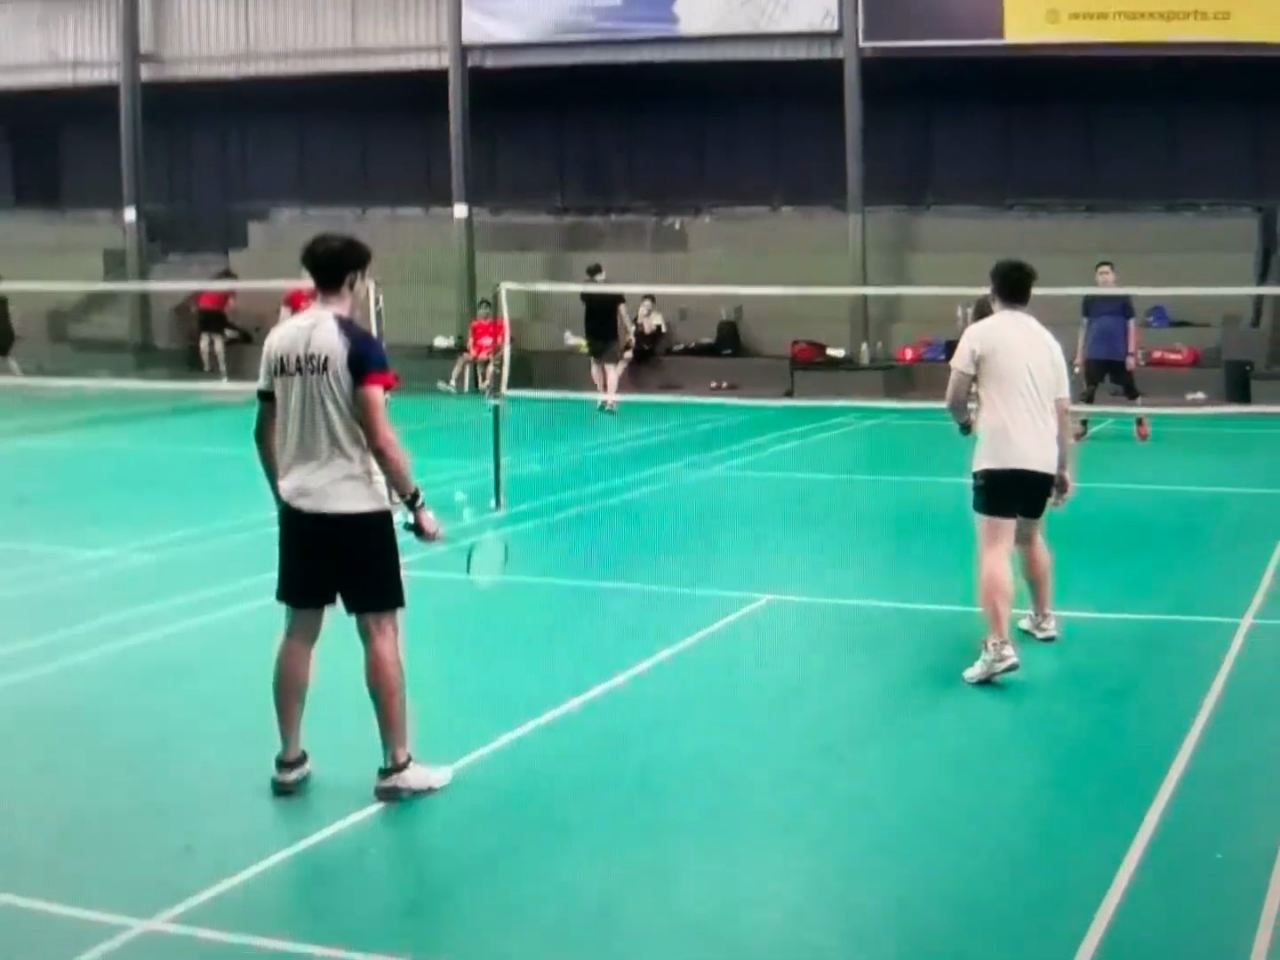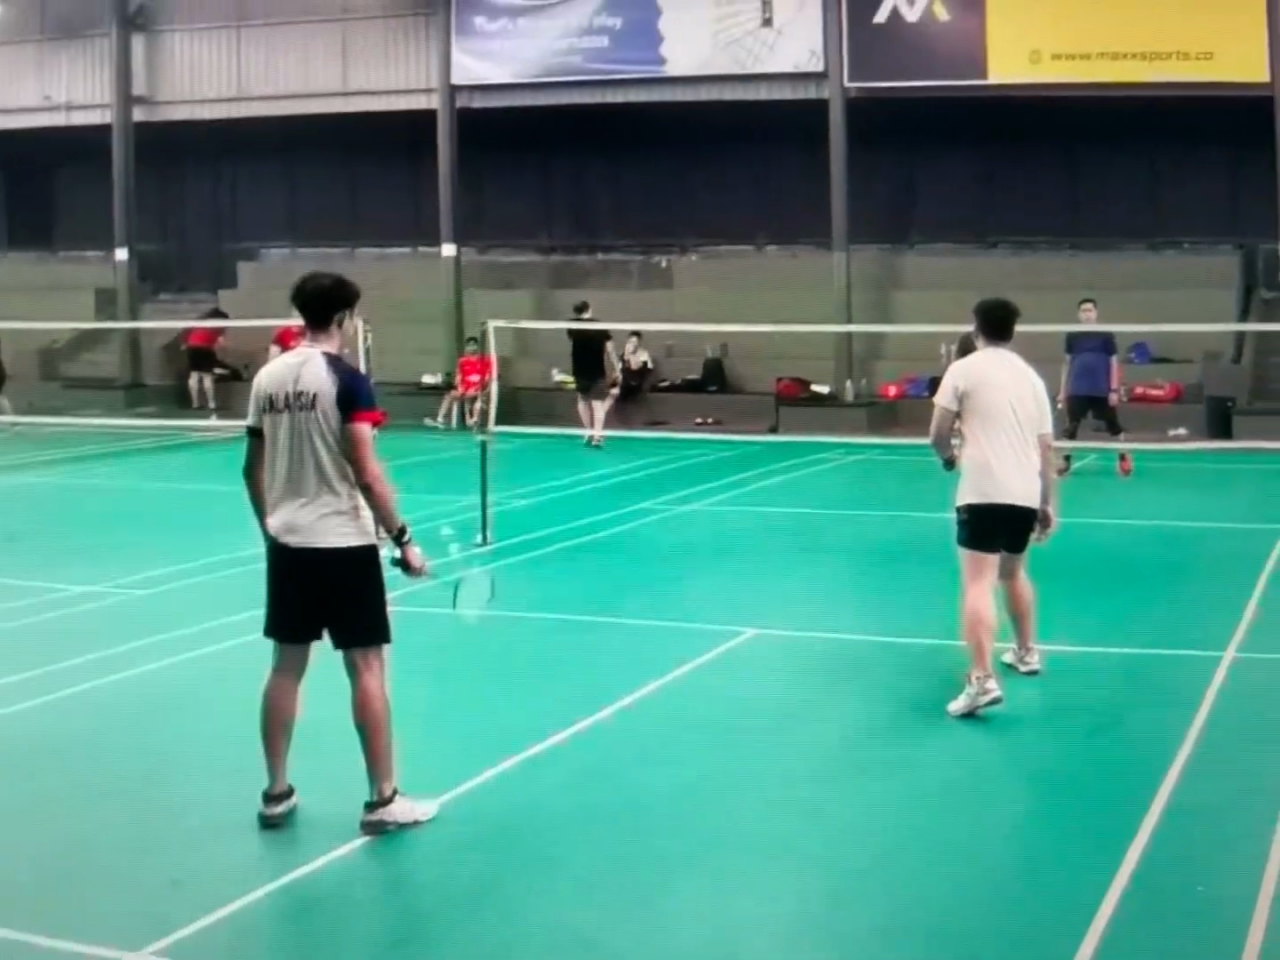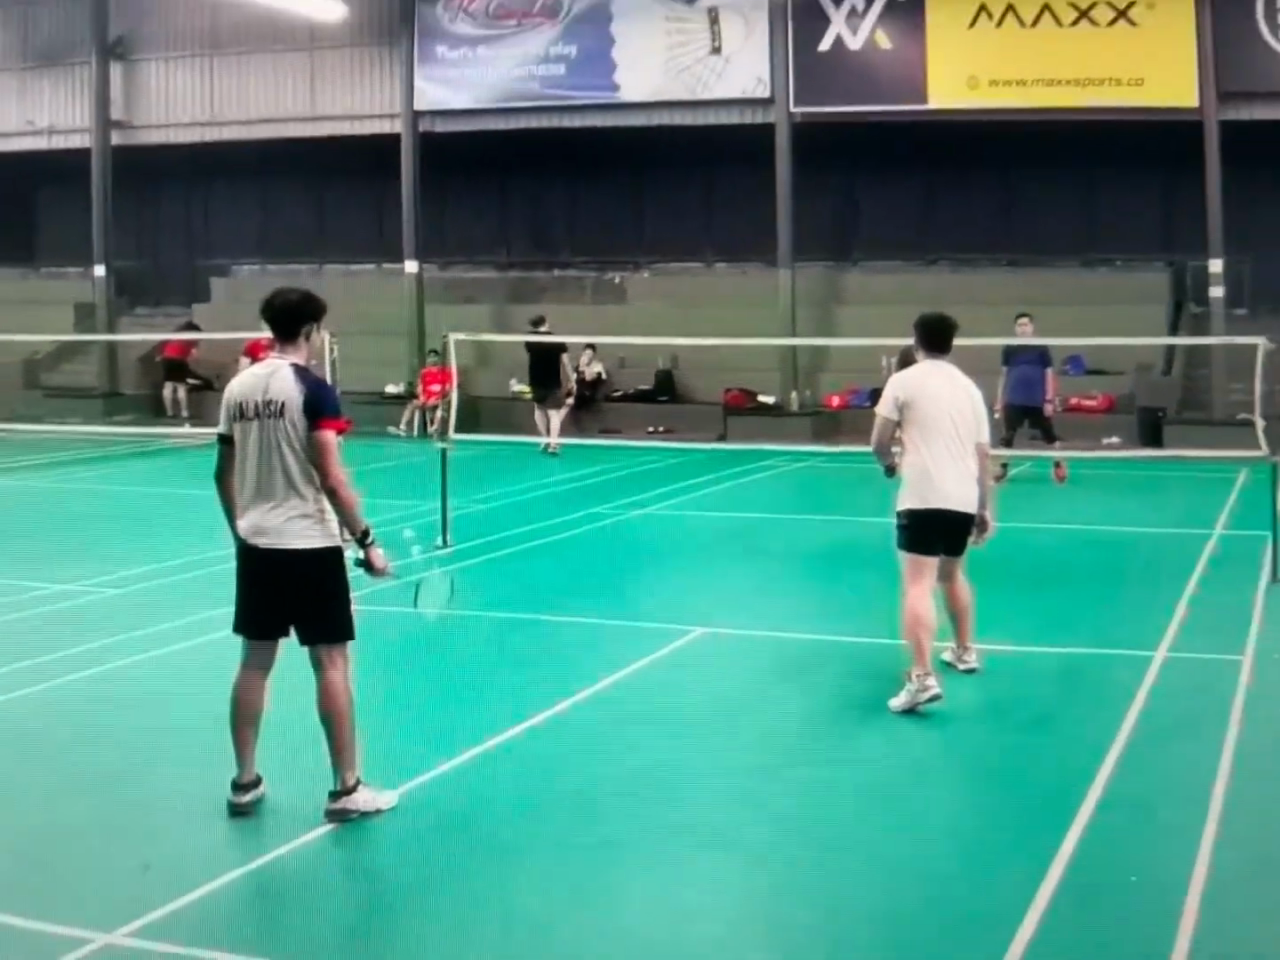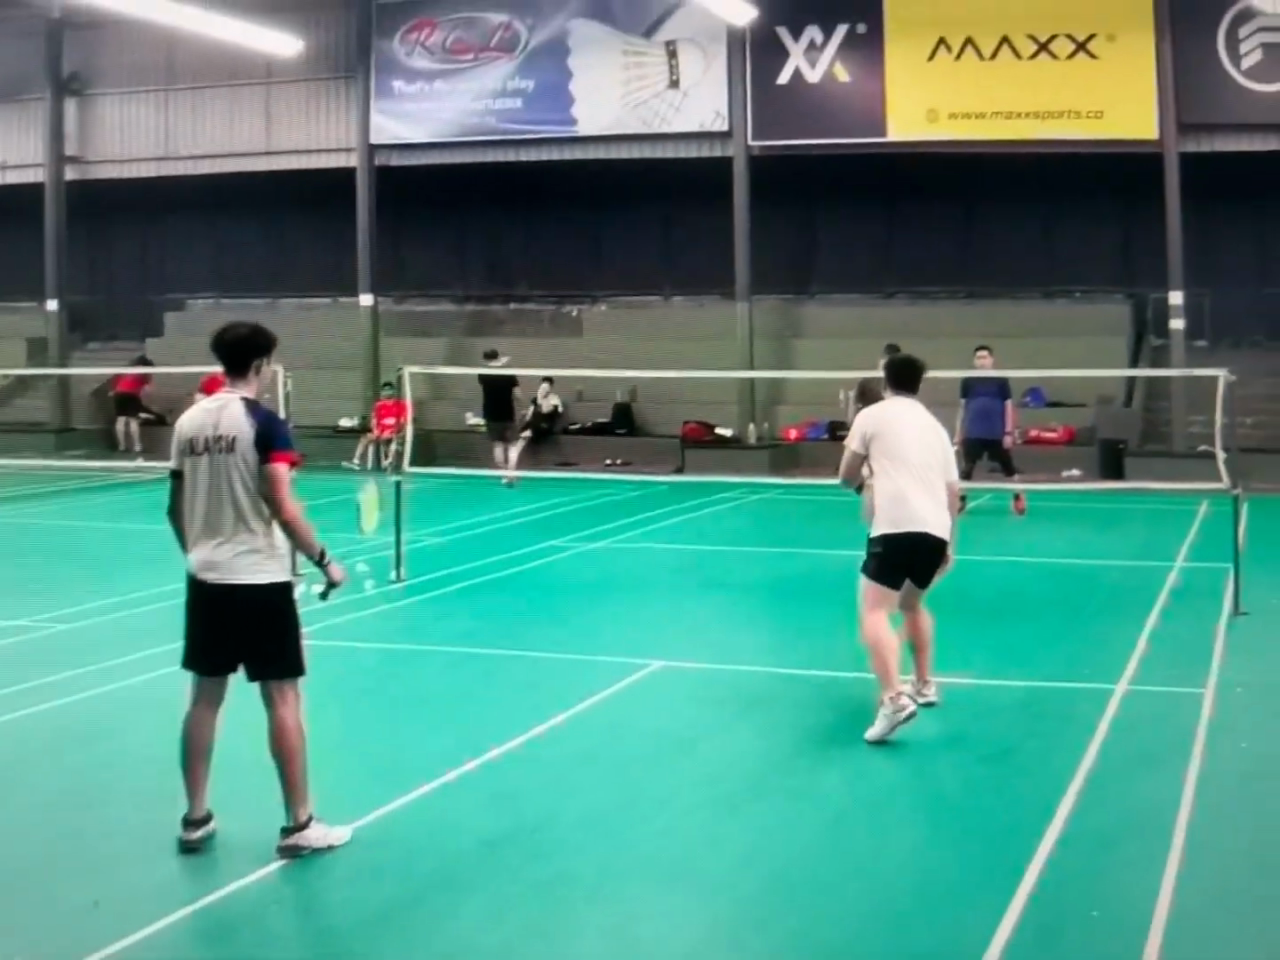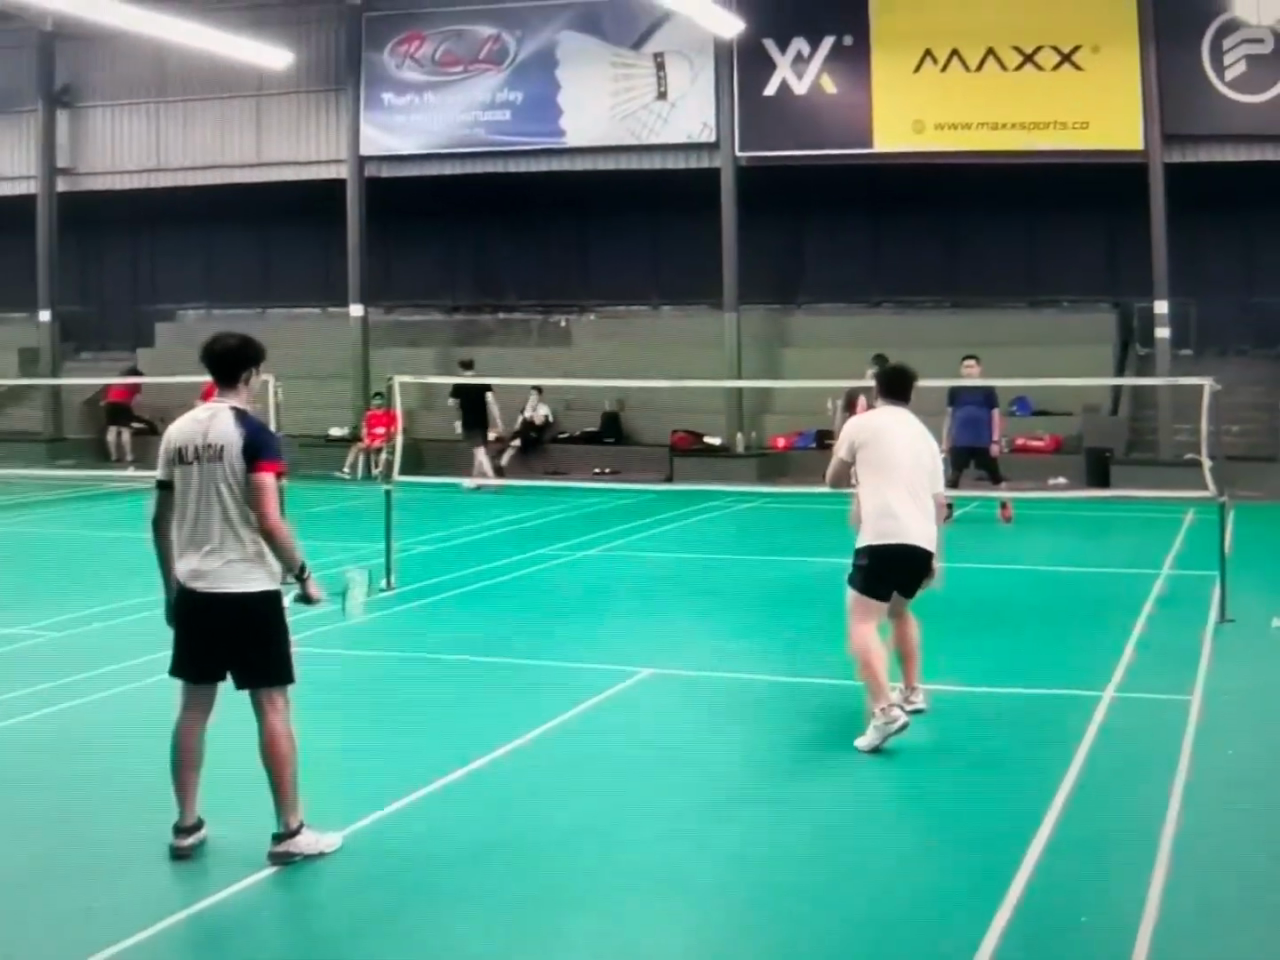
dt=0.4s
person 1, frame 1
left shoulder: (278, 340)
right shoulder: (357, 343)
left elbow: (264, 433)
right elbow: (379, 439)
right wrist: (416, 504)
left hip: (300, 507)
right hip: (356, 508)
left knee: (299, 631)
right knee: (380, 633)
left ankle: (289, 759)
right ankle: (397, 767)
person 1, frame 2
left shoulder: (267, 377)
right shoulder: (346, 379)
left elbow: (253, 470)
right elbow: (367, 475)
right wrist: (403, 540)
left hip: (288, 542)
right hip: (343, 543)
left knee: (286, 666)
right knee: (366, 668)
left ankle: (276, 793)
right ankle: (383, 800)
person 1, frame 3
left shoulder: (238, 387)
right shoulder: (313, 389)
left elbow: (224, 475)
right elbow: (332, 480)
right wrist: (367, 542)
left hip: (257, 545)
right hip: (310, 545)
left knee: (254, 662)
right knee: (331, 664)
left ankle: (244, 782)
right ankle: (347, 789)
person 1, frame 4
left shoulder: (188, 422)
right shoulder: (263, 423)
left elbow: (176, 510)
right elbow: (285, 512)
right wrist: (325, 562)
left hip: (206, 579)
right hip: (259, 580)
left knee: (204, 698)
right knee: (282, 699)
left ankle: (195, 819)
right ankle: (298, 825)
person 1, frame 5
left shoulder: (177, 432)
right shoulder: (252, 432)
left elbow: (160, 521)
right elbow: (269, 523)
left wrist: (171, 586)
right wrist: (304, 577)
left hip: (194, 590)
right hip: (249, 590)
left knee: (194, 706)
right knee: (273, 709)
left ankle: (186, 826)
right ankle: (290, 832)
person 2, frame 1
left shoulder: (980, 332)
right shoulder: (1047, 339)
left elbow: (953, 399)
right elbow: (1062, 411)
left wrist: (966, 422)
right wrist: (1064, 468)
left hip: (1000, 458)
right hip: (1042, 459)
left knee: (994, 549)
right knee: (1030, 537)
left ankle: (999, 647)
right ankle: (1043, 619)
person 2, frame 2
left shoulder: (964, 369)
right shoulder: (1031, 375)
left elbow: (937, 435)
right elbow: (1045, 446)
left wrist: (950, 457)
right wrist: (1047, 502)
left hip: (983, 493)
right hip: (1025, 494)
left knee: (978, 583)
right knee: (1014, 571)
left ankle: (982, 681)
right ankle: (1026, 652)
person 2, frame 3
left shoulder: (904, 380)
right shoulder: (969, 387)
left elbow: (878, 443)
right elbow: (983, 454)
left wrist: (891, 464)
right wrist: (984, 508)
left hip: (923, 499)
right hip: (963, 500)
left knee: (917, 586)
right knee: (952, 573)
left ankle: (922, 678)
right ankle: (965, 651)
person 2, frame 4
left shoulder: (873, 415)
right shoulder: (934, 425)
left elbow: (846, 476)
right elbow: (952, 491)
left wrist: (863, 482)
right wrist: (946, 544)
left hip: (897, 528)
right hip: (935, 529)
left knee: (873, 612)
right knee: (912, 603)
left ankle: (894, 700)
right ankle: (923, 684)
person 2, frame 5
left shoulder: (861, 424)
right shoulder: (924, 434)
left elbow: (834, 481)
right elbow: (938, 501)
right wrist: (932, 556)
left hip: (882, 538)
right hip: (922, 541)
left knee: (861, 623)
right knee: (900, 611)
left ankle: (885, 711)
right ankle: (912, 692)
